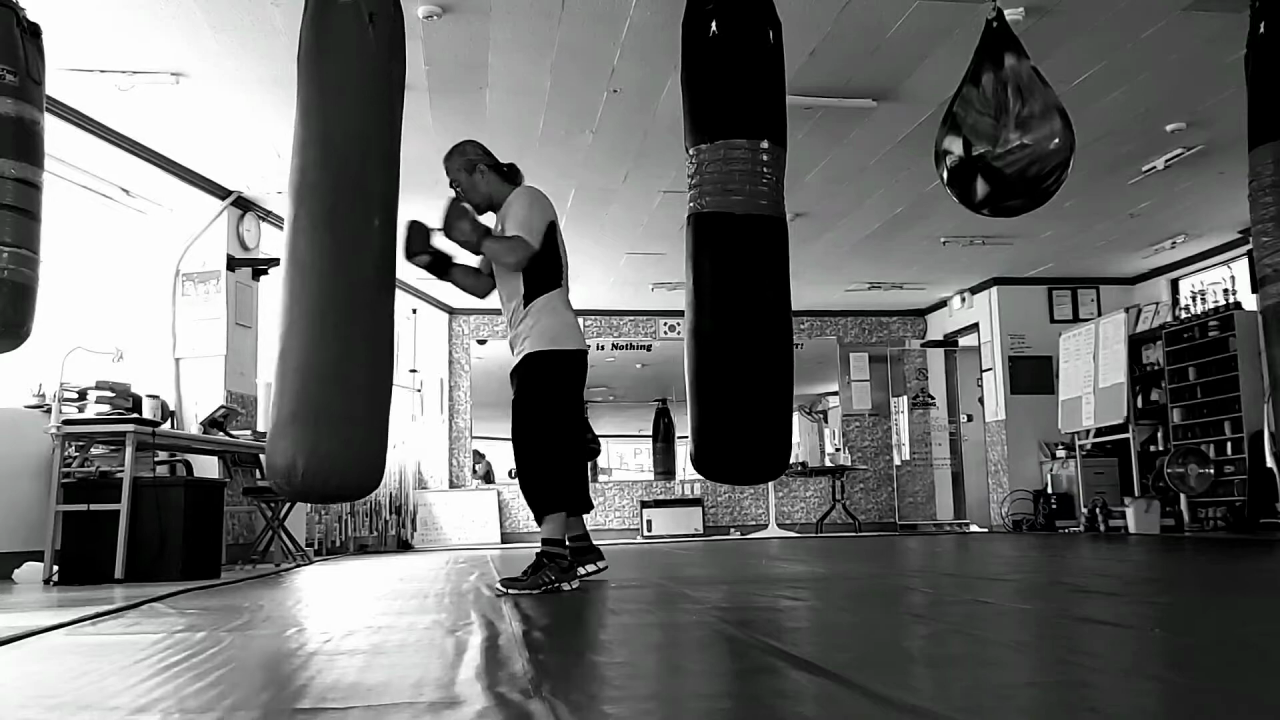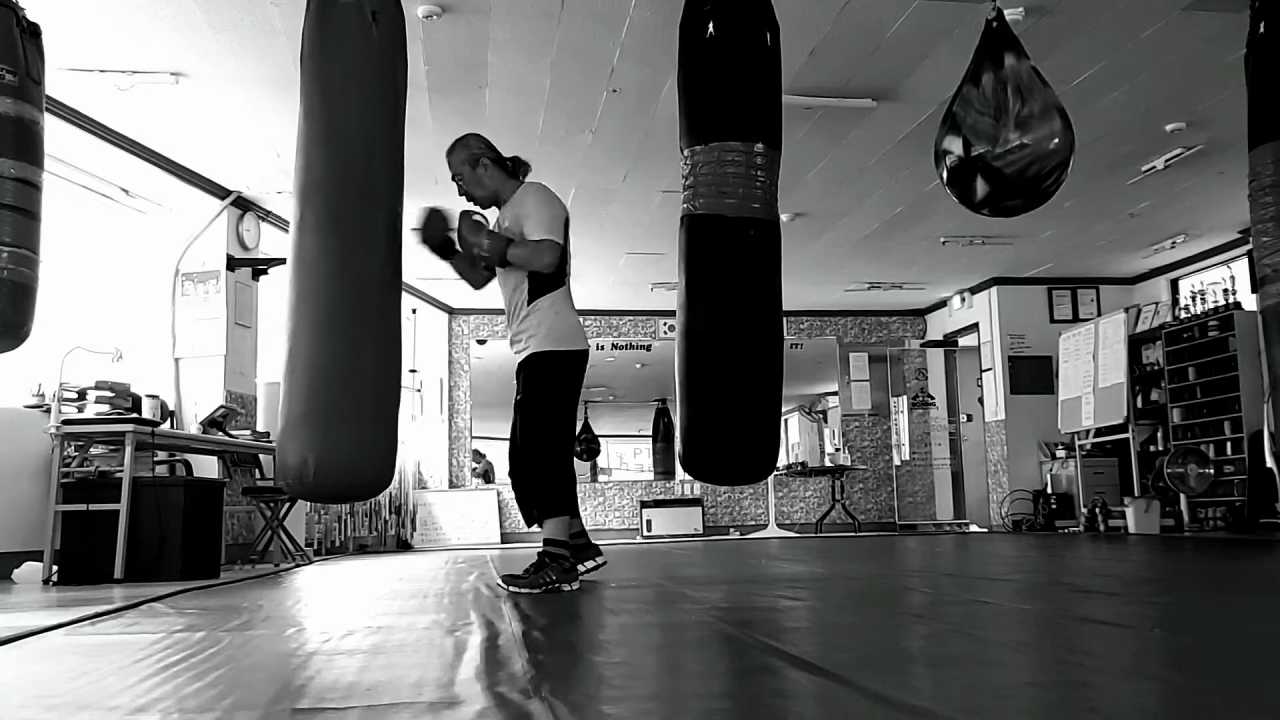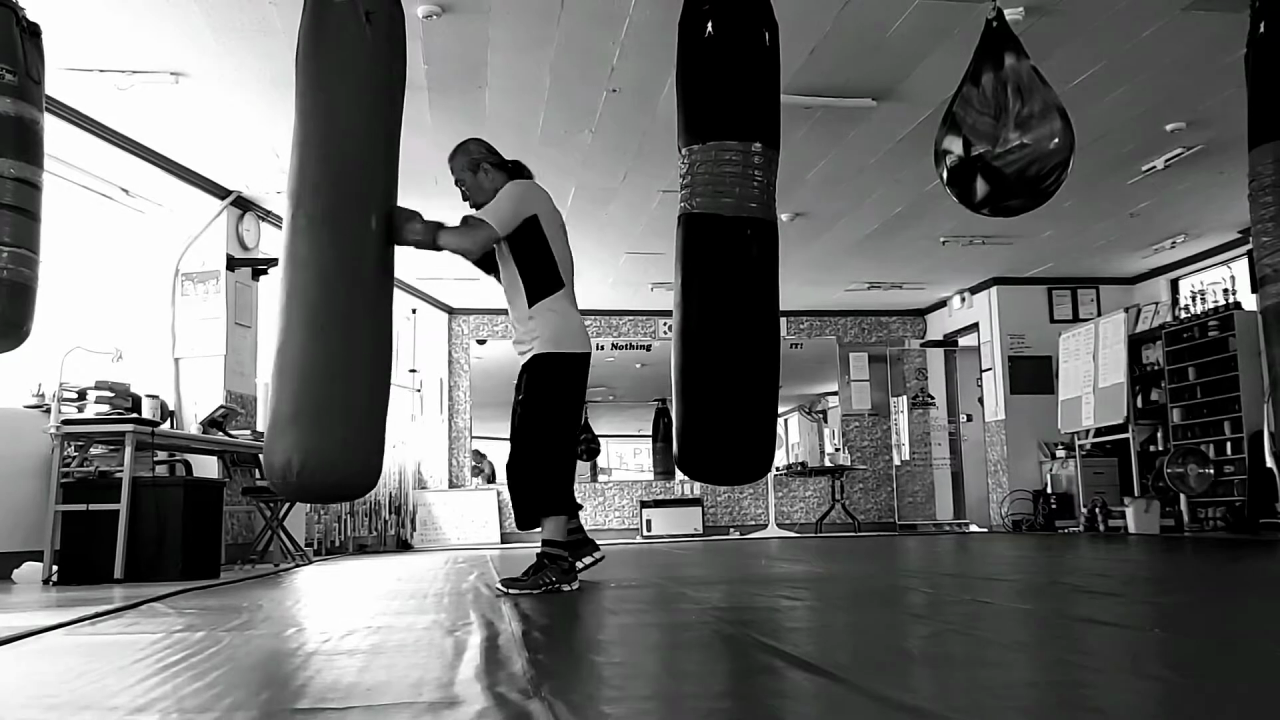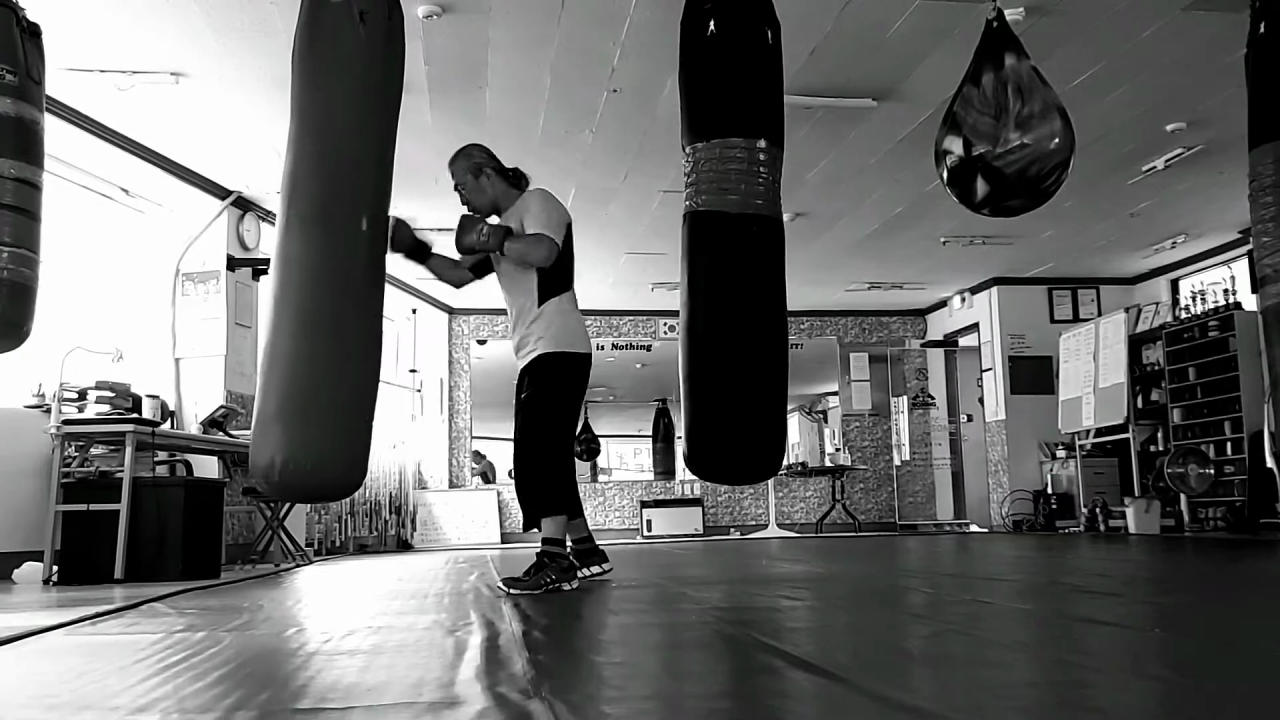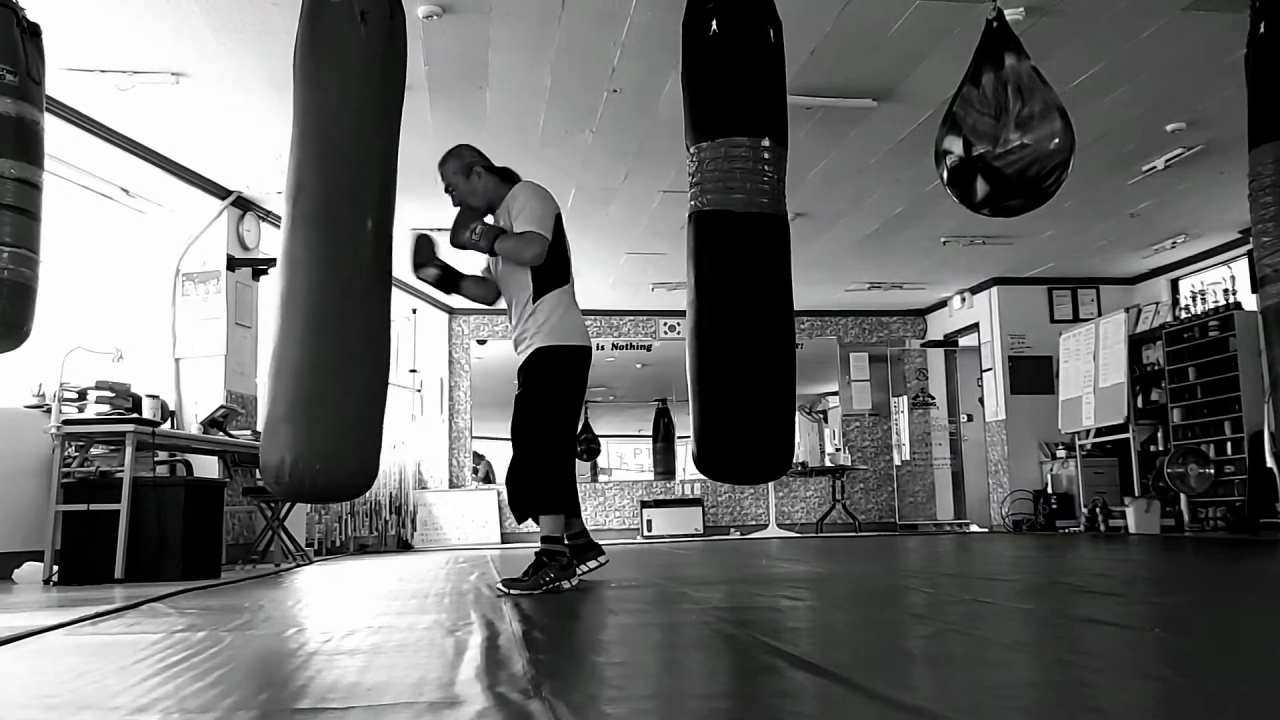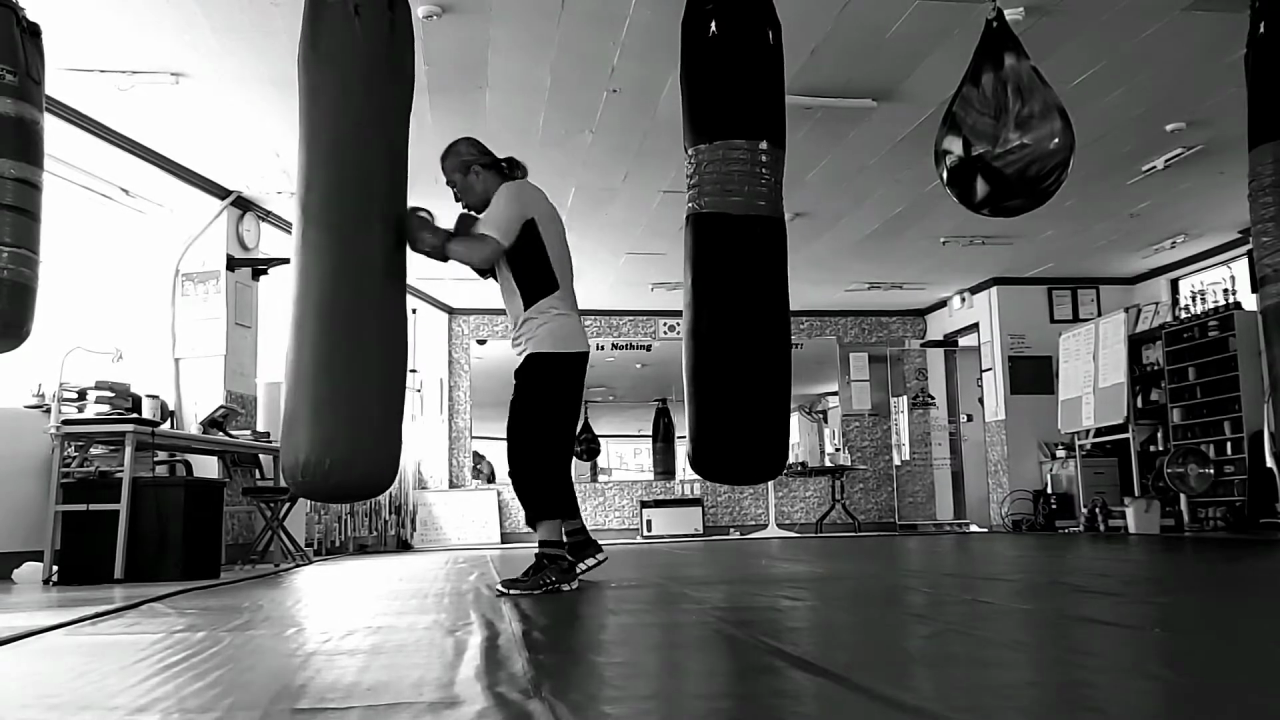
dt=0.5s
person 1, frame 1
left shoulder: (526, 199)
right shoulder: (510, 214)
left elbow: (517, 257)
right elbow: (482, 286)
left wrist: (471, 234)
right wrist: (431, 260)
left hip: (550, 346)
right hip: (536, 351)
left knee: (543, 448)
right knee: (541, 450)
left ankle: (555, 559)
right ankle: (578, 548)
person 1, frame 2
left shoulder: (534, 197)
right shoulder: (509, 215)
left elbow: (547, 258)
right elbow: (479, 277)
left wrist: (496, 248)
right wrist: (446, 247)
left hip: (551, 345)
right hip: (538, 348)
left knee: (539, 447)
right knee: (537, 448)
left ankle: (556, 559)
right ankle: (577, 546)
person 1, frame 3
left shoulder: (520, 193)
right shoulder: (523, 203)
left elbow: (472, 237)
right elbow: (521, 275)
left wrist: (415, 228)
right wrist: (480, 254)
left hip: (553, 348)
right hip: (549, 350)
left knee: (538, 451)
right knee: (546, 452)
left ankle: (554, 560)
right ankle: (575, 544)
person 1, frame 4
left shoulder: (539, 201)
right shoulder: (509, 219)
left elbow: (543, 255)
right elbow: (458, 275)
left wrist: (491, 238)
right wrist: (415, 249)
left hip: (558, 348)
right hip: (539, 353)
left knee: (539, 449)
right knee: (546, 453)
left ankle: (554, 560)
right ankle: (585, 551)
person 1, frame 5
left shoulder: (526, 195)
right shoulder: (504, 214)
left elbow: (536, 251)
right elbow: (490, 290)
left wrist: (483, 237)
right wrist: (439, 274)
left hip: (557, 343)
right hip: (542, 347)
left knee: (538, 447)
right knee: (542, 448)
left ankle: (553, 559)
right ankle: (579, 546)
person 1, frame 6
left shoulder: (514, 193)
right shoulder: (517, 203)
left elbow: (482, 252)
left wrist: (436, 240)
right wrist: (453, 245)
left hip: (549, 347)
right hip: (551, 349)
left knee: (532, 449)
right knee: (546, 451)
left ankle: (553, 562)
right ankle: (578, 543)
